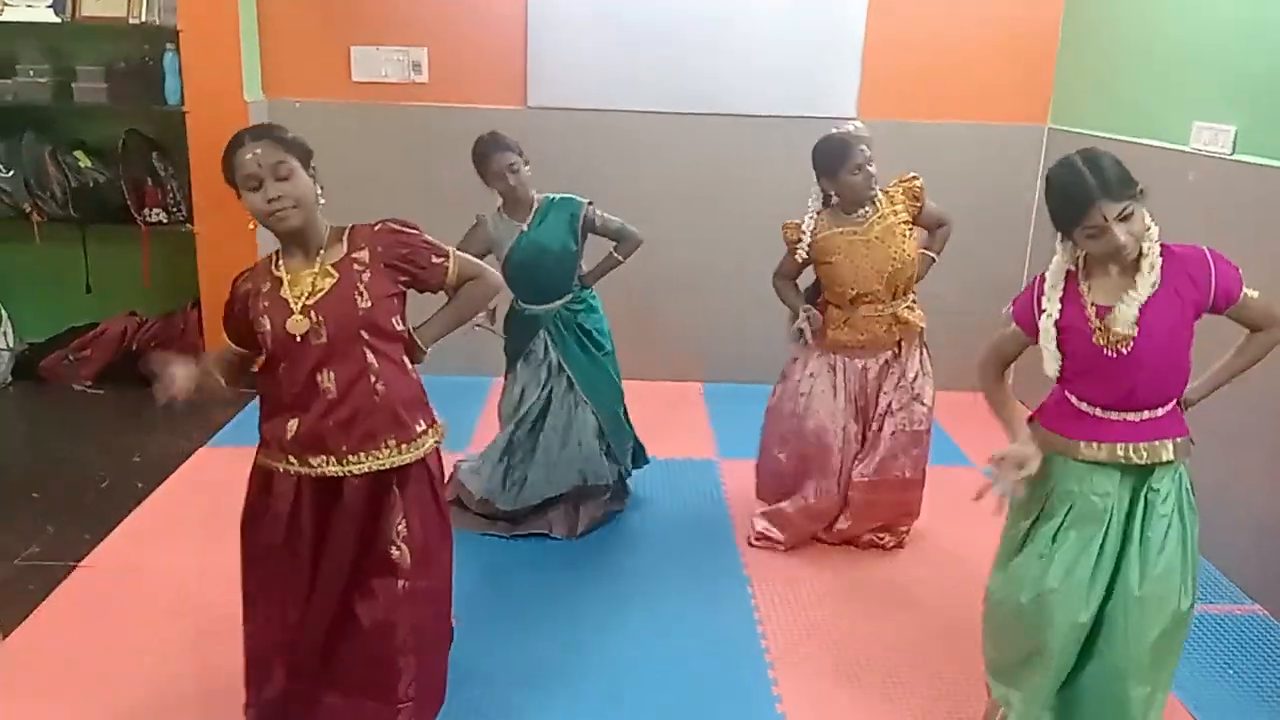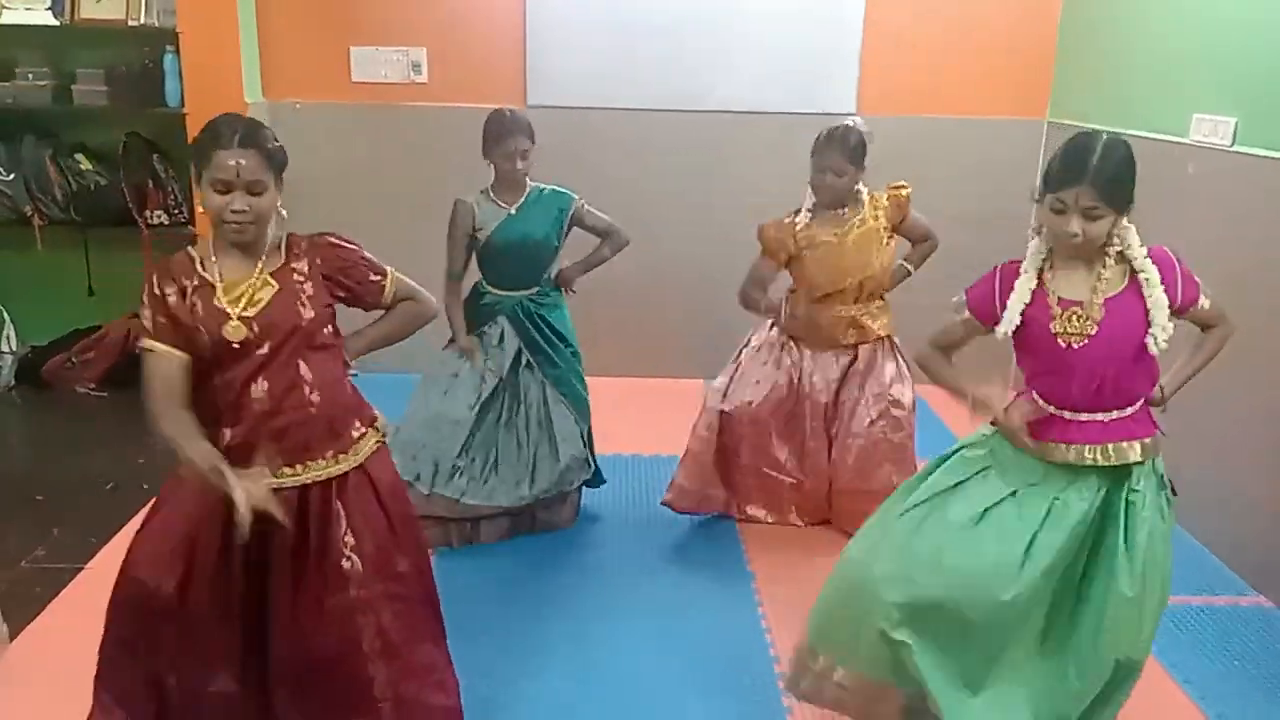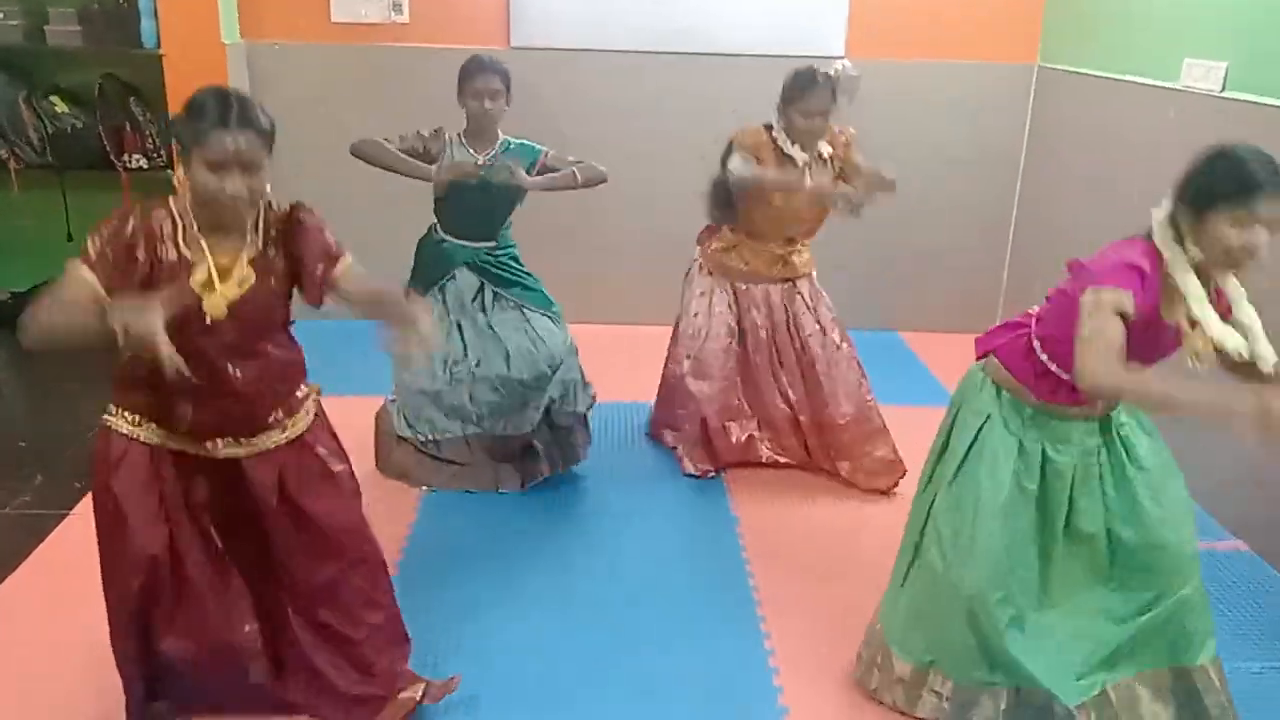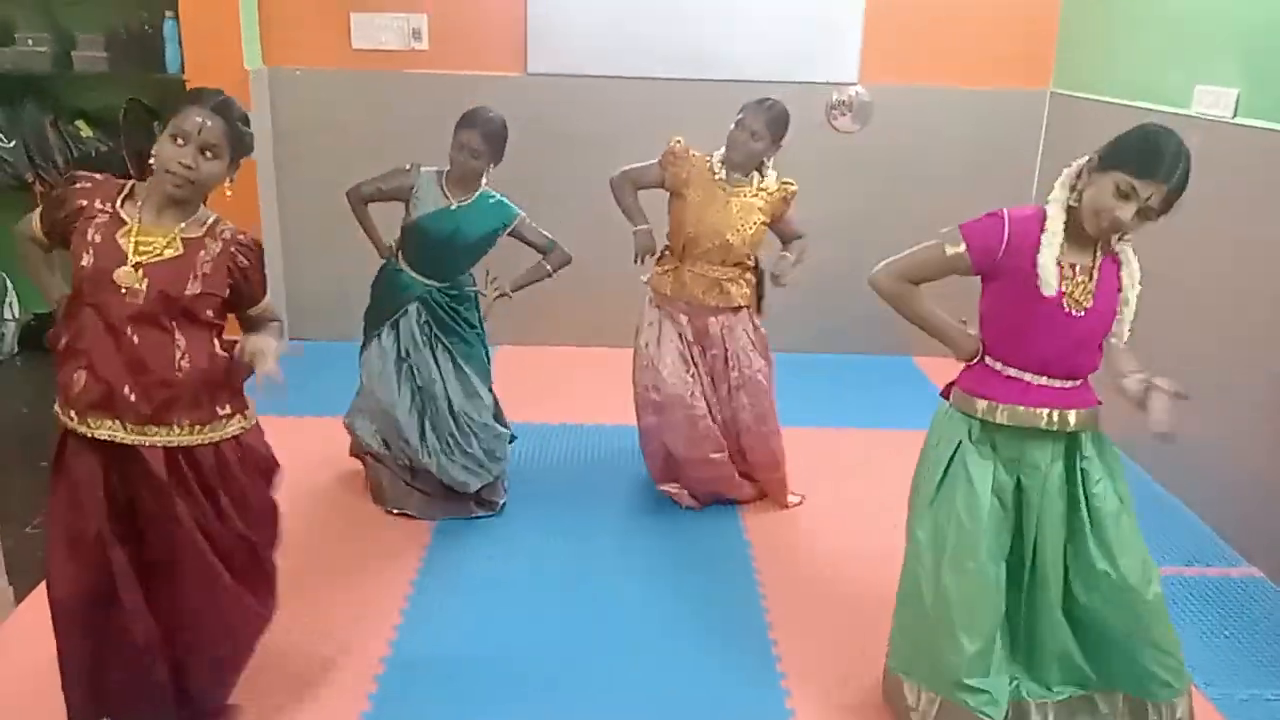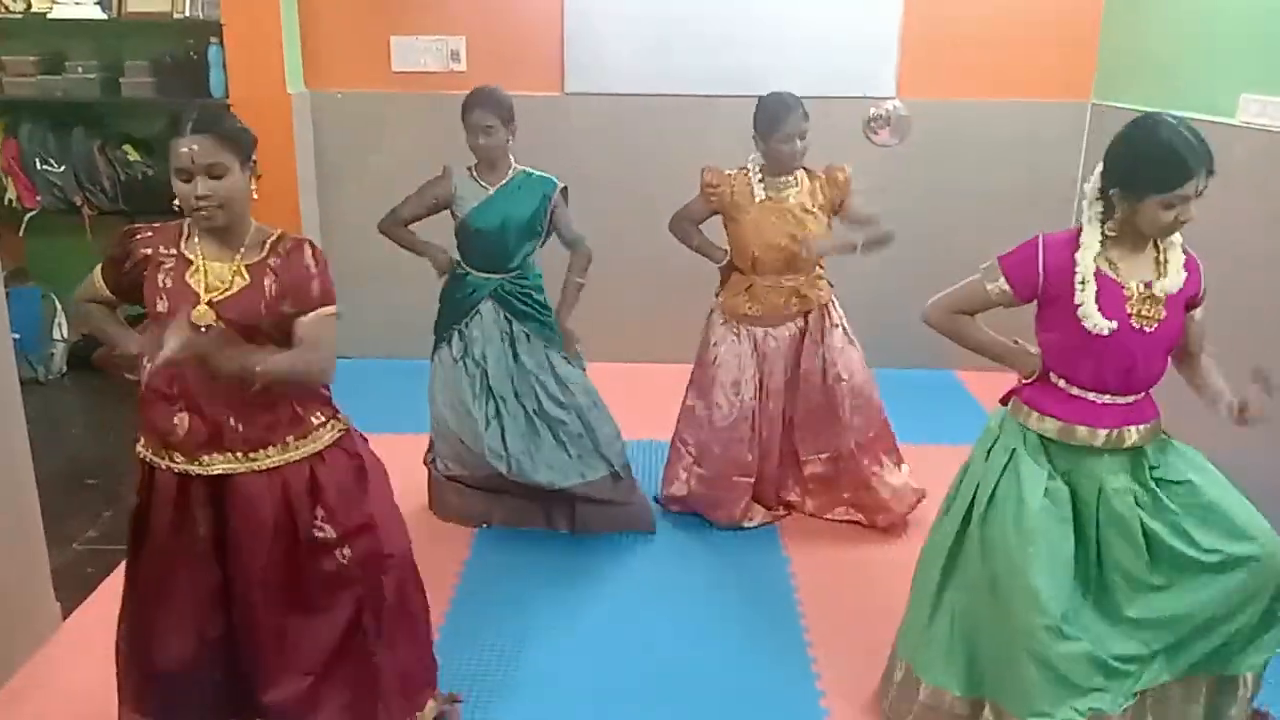
dt=1s
person 1, frame 1
left shoulder: (383, 245)
right shoulder: (251, 290)
left elbow: (486, 280)
right elbow: (240, 362)
left wrist: (417, 340)
right wrist: (195, 376)
left hip: (393, 471)
right hip: (296, 482)
left knee: (391, 624)
right knee: (292, 626)
person 1, frame 2
left shoulder: (322, 257)
right shoulder: (173, 285)
left elbow: (420, 304)
right elbow: (167, 410)
left wrist: (342, 351)
right wrist: (228, 480)
left hip: (339, 478)
right hip: (225, 486)
left knee: (361, 629)
person 1, frame 3
left shoulder: (291, 230)
right shoulder: (139, 235)
left elbow: (359, 289)
right elbow: (38, 326)
left wrist: (401, 310)
right wrist: (126, 317)
left hip: (281, 436)
right hip: (162, 445)
left knee: (333, 557)
right knee: (165, 583)
person 1, frame 4
left shoulder: (232, 250)
right shoulder: (85, 201)
left elbow: (264, 321)
right elbow: (28, 235)
left wrist: (264, 344)
right wrist: (64, 301)
left hip: (200, 446)
right hip: (98, 442)
left knee: (210, 584)
right knee: (102, 589)
person 1, frame 5
left shoulder: (294, 259)
right shoulder: (147, 249)
left elbow: (316, 368)
right elbow: (89, 300)
left wrist: (211, 353)
right wrist: (144, 351)
left hip: (297, 462)
right hip: (189, 474)
left knee: (371, 573)
right knee: (185, 613)
person 2, frame 1
left shoulder: (1198, 270)
right shoulder: (1050, 292)
right elbow: (993, 367)
left wrist: (1197, 390)
right wrist: (1020, 440)
left hip: (1154, 478)
right hip: (1064, 469)
left knee: (1137, 632)
right knee: (1047, 613)
person 2, frame 2
left shoulder: (1159, 273)
right shoulder: (1011, 283)
left elbow: (1219, 326)
right elbow: (930, 351)
left wrist: (1166, 387)
right wrist: (985, 400)
left hip: (1124, 485)
right hip: (1027, 463)
left knee: (1103, 639)
right knee: (904, 564)
person 2, frame 3
left shoulder: (1211, 284)
right shoulder: (1125, 270)
right elbow: (1094, 373)
right wrist: (1234, 400)
left hip: (1092, 421)
right hip: (1014, 413)
left knee: (1158, 551)
right knee: (979, 565)
person 2, frame 4
left shoulder: (1122, 266)
right shoulder: (1009, 233)
right elbow: (888, 278)
left wrist: (1139, 383)
right wrist: (961, 341)
left hip: (1072, 447)
right hip: (984, 441)
left knee: (1117, 591)
right knee: (964, 592)
person 2, frame 5
left shoulder: (1183, 269)
right shoulder: (1053, 257)
left elbow: (1191, 357)
right elbow: (940, 311)
left wrist: (1228, 397)
right wrist: (1023, 359)
left hip: (1136, 459)
right hip: (1041, 455)
right knee: (1034, 611)
person 3, frame 1
left shoulder: (570, 210)
right shoulder: (488, 230)
left elbow: (632, 238)
left wrist: (591, 277)
left hip: (579, 329)
right hip: (530, 333)
left knee: (584, 424)
right knee: (526, 427)
left ankle: (580, 503)
right ankle: (517, 499)
person 3, frame 2
left shoulder: (558, 203)
right shoulder: (470, 210)
left elbow: (617, 237)
right elbow: (453, 280)
left wrist: (574, 271)
right wrist: (461, 335)
left hip: (543, 326)
right hip: (489, 323)
left knee: (552, 424)
right knee: (449, 414)
left ankle: (546, 509)
right ankle: (454, 511)
person 3, frame 3
left shoulder: (523, 155)
right shoulder: (438, 144)
left elbow: (597, 173)
right elbow: (361, 147)
left wrist: (533, 182)
right wrist: (434, 174)
left hip: (496, 267)
right hip: (442, 268)
left knee: (549, 349)
right knee: (434, 369)
left ankle: (526, 446)
right ankle: (439, 452)
person 3, frame 4
left shoulder: (499, 212)
right shoulder: (416, 181)
left elbow: (559, 254)
right elbow: (357, 195)
left wrist: (507, 288)
right wrist: (382, 248)
left hip: (451, 310)
right hip: (398, 303)
left knee: (464, 403)
right knee: (392, 401)
left ankle: (469, 481)
right ankle: (408, 482)
person 3, frame 5
left shoulder: (542, 188)
right shoulder: (452, 185)
left elbow: (579, 250)
right elbow: (390, 223)
left wrist: (562, 319)
right wrist: (432, 251)
left hip: (525, 305)
right hip: (468, 309)
left knee: (556, 401)
right knee: (462, 414)
left ankle: (564, 499)
right ankle: (473, 500)
person 4, frame 1
left shoulder: (902, 202)
right shoulder: (815, 233)
left elbow: (944, 226)
right elbow: (781, 279)
left wrist: (921, 266)
right wrist: (800, 310)
left hip: (898, 350)
right hip: (835, 351)
left knee: (897, 445)
right knee: (816, 439)
left ankle: (868, 522)
right ankle: (791, 518)
person 4, frame 2
left shoulder: (885, 210)
right shoulder: (790, 231)
left elbow: (928, 240)
right elbow: (750, 293)
left wrist: (897, 276)
right wrist: (783, 312)
left hip: (865, 349)
right hip: (799, 343)
left knee: (880, 436)
right knee: (743, 411)
left ankle: (873, 517)
person 4, frame 3
left shoulder: (836, 152)
right shoulder: (754, 147)
left elbow: (875, 182)
right elbow: (738, 178)
left wrist: (871, 181)
right wrist: (807, 185)
left hip: (790, 279)
right hip: (728, 275)
left knee: (830, 359)
right knee: (707, 365)
left ankle: (851, 452)
right ankle: (702, 446)
person 4, frame 4
left shoulder: (771, 194)
right shoulder: (686, 167)
left elbow: (797, 238)
right elbow: (621, 180)
left wrist: (787, 262)
right wrist: (641, 228)
left hip: (733, 313)
right hip: (674, 306)
left knee: (748, 401)
right knee: (675, 401)
left ankle: (751, 479)
right ankle: (696, 479)
person 4, frame 5
left shoulder: (824, 187)
right shoulder: (730, 188)
left elbow: (880, 232)
right elbow: (680, 223)
left wrist: (841, 240)
right wrist: (721, 257)
left hip: (810, 318)
right hip: (745, 321)
left knee: (845, 402)
right knee: (729, 413)
right ankle: (725, 497)
